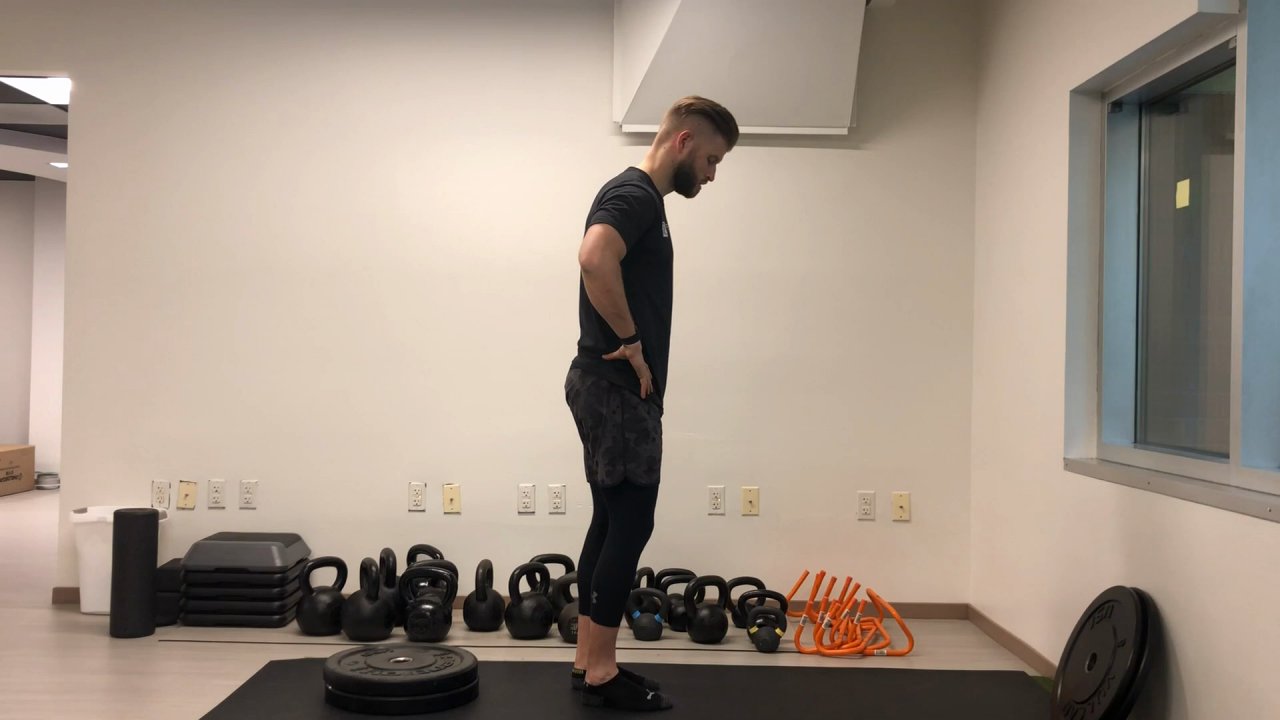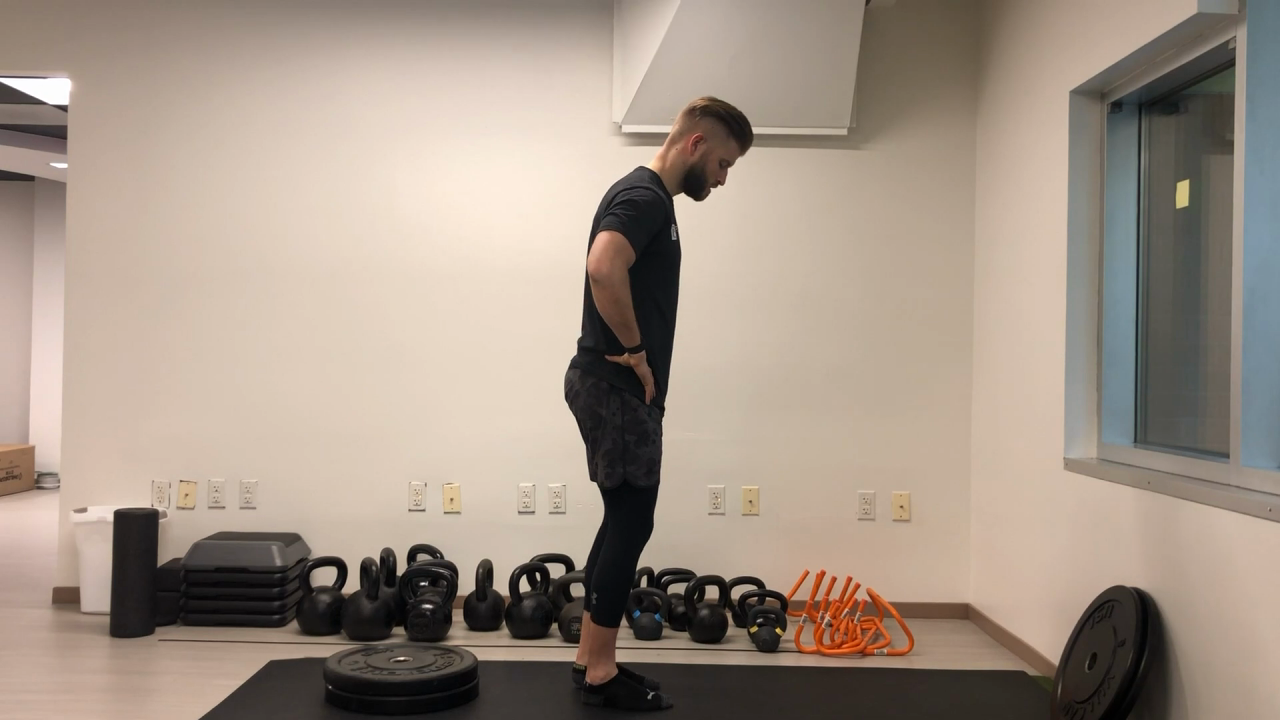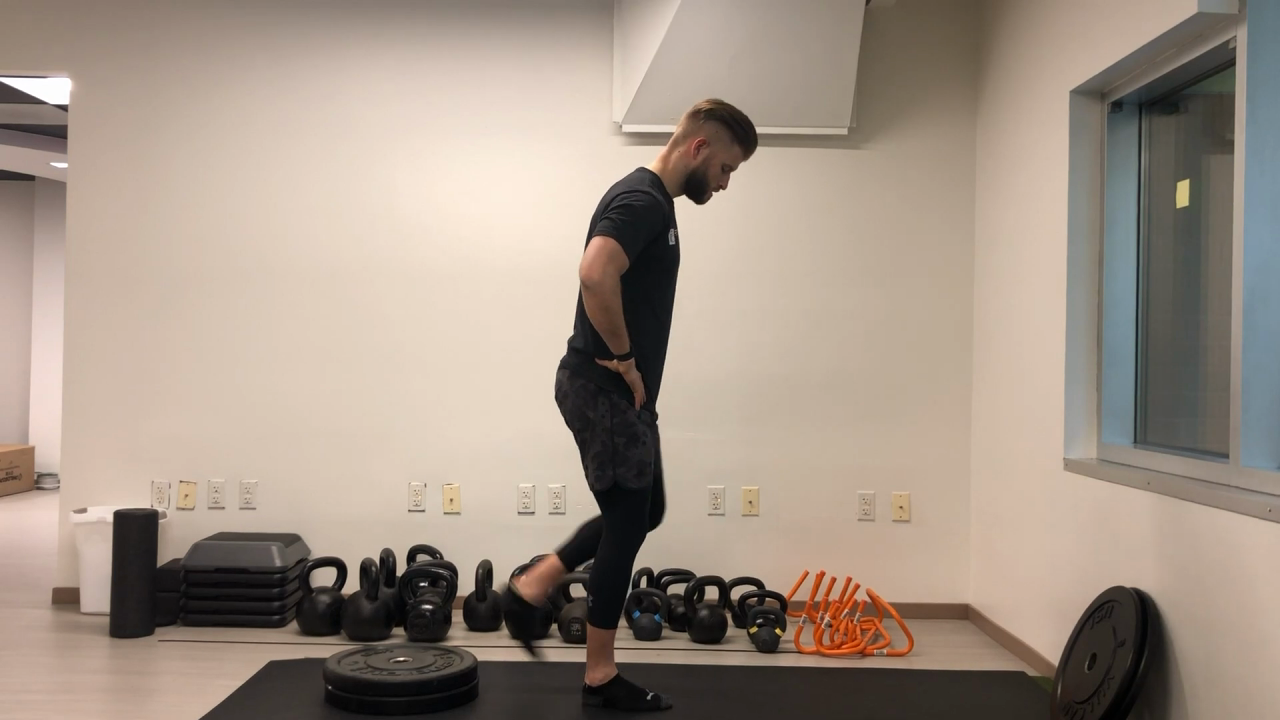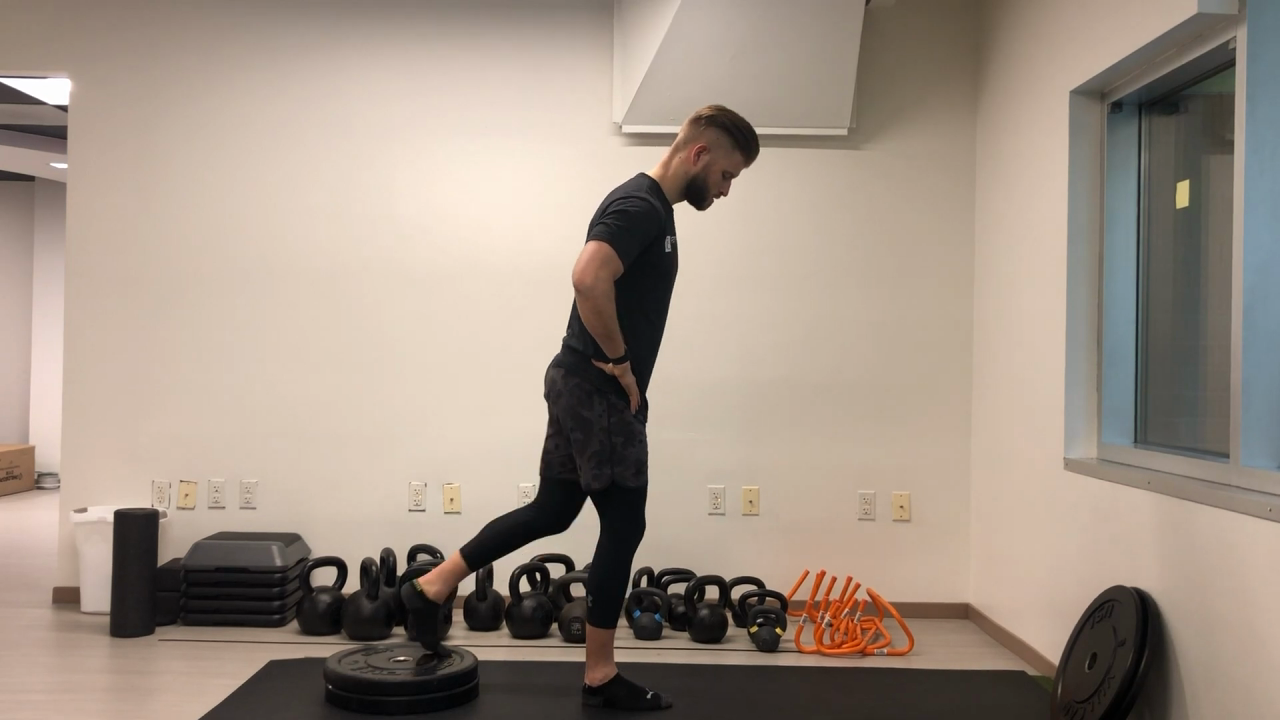
dt=0.4s
person 1, frame 1
left shoulder: (642, 198)
right shoulder: (632, 193)
right elbow: (594, 258)
right wrist: (631, 343)
left hip: (613, 385)
right hip: (616, 385)
left knee: (612, 521)
right knee: (631, 523)
left ankle: (588, 660)
right ankle: (601, 673)
person 1, frame 2
left shoulder: (649, 197)
right shoulder: (642, 197)
right elbow: (603, 269)
right wrist: (634, 352)
left hip: (615, 386)
right hip: (616, 386)
left knee: (621, 522)
right knee: (631, 523)
left ankle: (591, 656)
right ankle: (600, 672)
person 1, frame 3
left shoulder: (655, 201)
right shoulder: (640, 200)
right elbow: (596, 274)
right wrist: (622, 360)
left hip: (610, 388)
right hip: (603, 387)
left knee: (638, 512)
right knee: (629, 523)
left ankle: (531, 588)
right ankle: (601, 676)
person 1, frame 4
left shoulder: (652, 207)
right shoulder: (640, 206)
right elbow: (589, 278)
right wrist: (620, 363)
left hip: (583, 385)
right hip: (598, 389)
left knee: (553, 510)
right knee: (623, 526)
left ankle: (430, 587)
right ankle: (600, 675)
